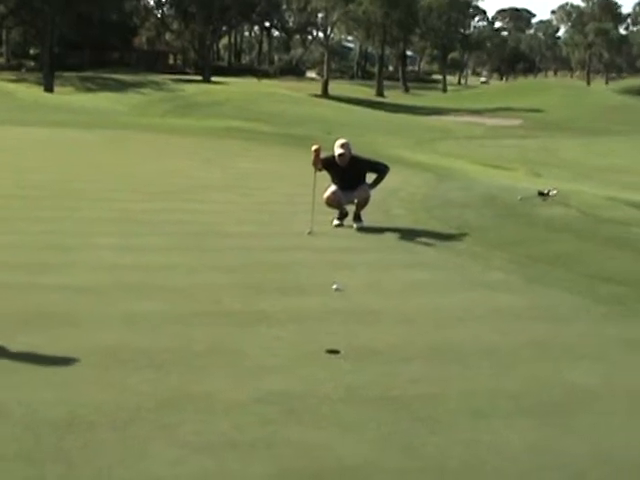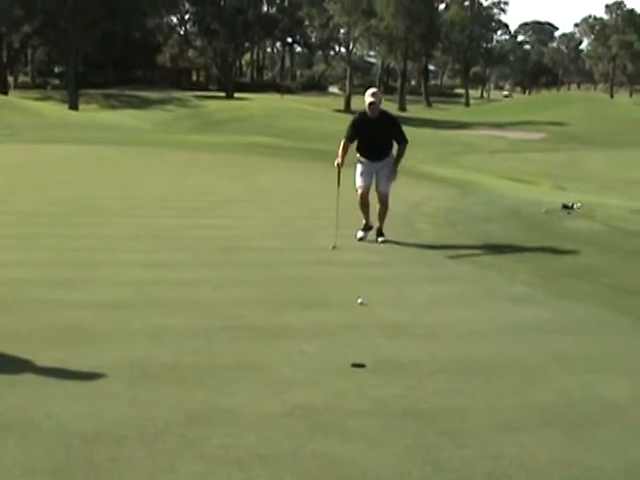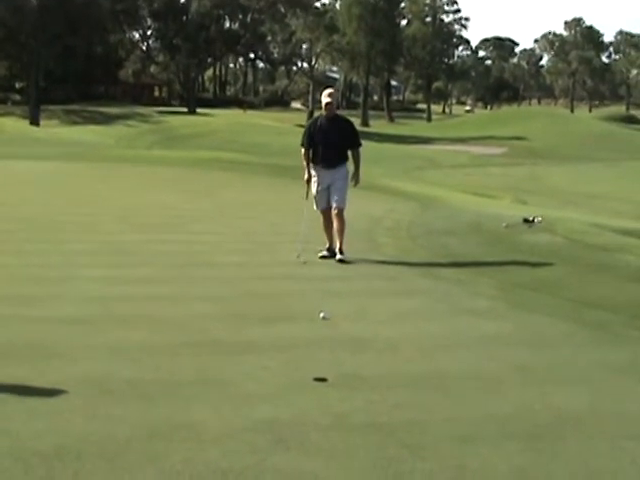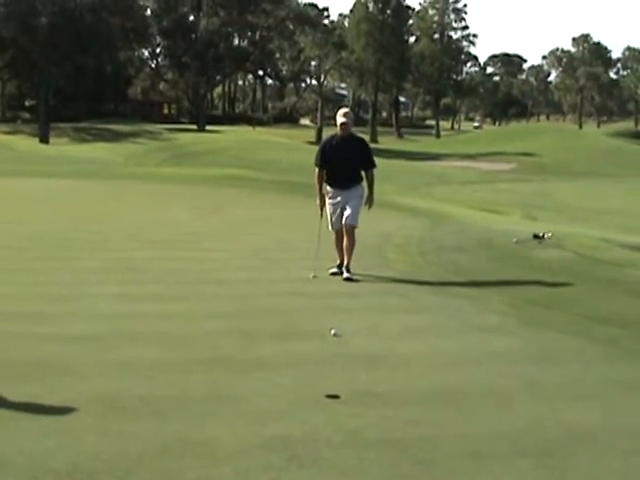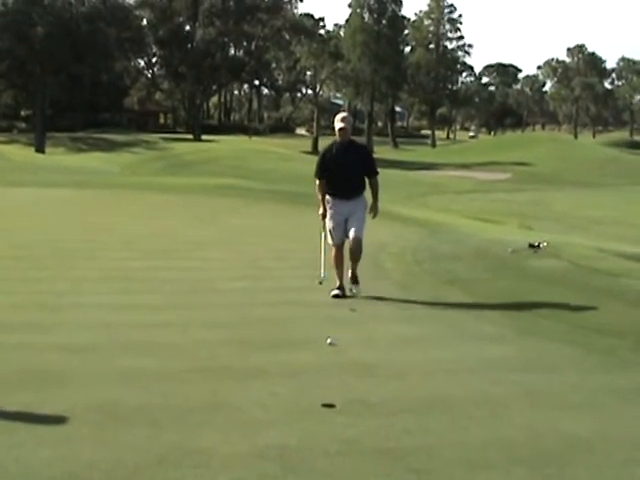
dt=1s
person 1, frame 1
left shoulder: (360, 162)
right shoulder: (331, 161)
left elbow: (385, 168)
right elbow: (317, 166)
left wrist: (372, 185)
right wrist: (316, 155)
left hip: (357, 190)
right hip: (340, 191)
left knee: (365, 194)
right knee: (328, 198)
left ankle: (357, 214)
right ankle: (342, 212)
person 1, frame 2
left shoulder: (390, 120)
right shoulder: (358, 119)
left elbow: (403, 143)
right elbow: (347, 141)
left wrist: (395, 166)
right wrist: (341, 158)
left hip: (385, 162)
right hip: (364, 161)
left knee: (383, 196)
right knee: (362, 193)
left ankle: (379, 229)
right ankle: (366, 224)
person 1, frame 3
left shoulder: (346, 124)
right shoulder: (313, 124)
left elbow: (355, 149)
right elbow: (305, 149)
left wrist: (357, 171)
right wrist: (307, 170)
left hip: (339, 171)
right hip: (319, 172)
left knee: (337, 210)
right knee: (325, 211)
left ankle: (340, 249)
right ankle: (330, 246)
person 1, frame 4
left shoulder: (361, 144)
right shoulder: (327, 144)
left elbow: (369, 170)
right elbow: (319, 170)
left wrist: (371, 193)
right wrist: (320, 194)
left hip: (354, 191)
right hip: (333, 192)
left knee: (348, 229)
right knee: (337, 231)
left ankle: (347, 267)
right ankle: (340, 262)
person 1, frame 5
left shoulder: (362, 151)
right shoulder: (327, 152)
left elbow: (372, 178)
right elbow: (320, 181)
left wrist: (375, 201)
right wrist: (322, 204)
left hip: (357, 202)
right hip: (334, 203)
left knee: (356, 241)
right knee: (337, 245)
left ankle: (353, 272)
right ankle: (339, 285)
